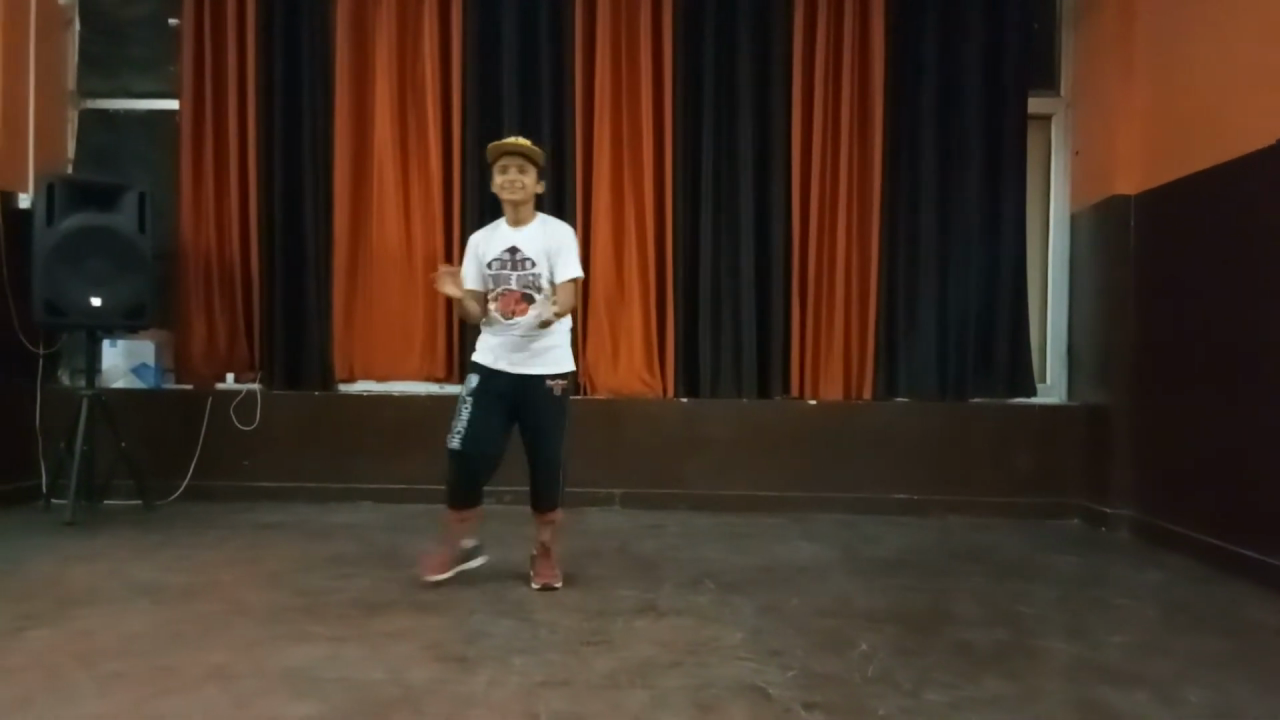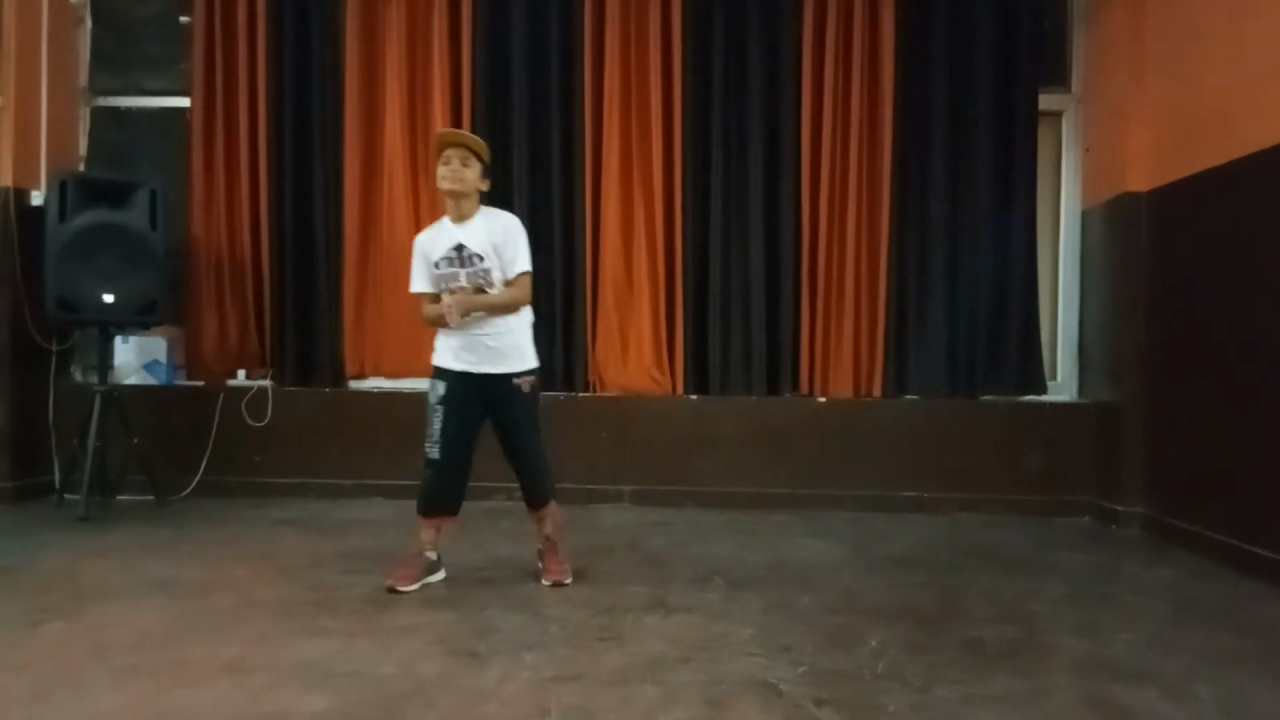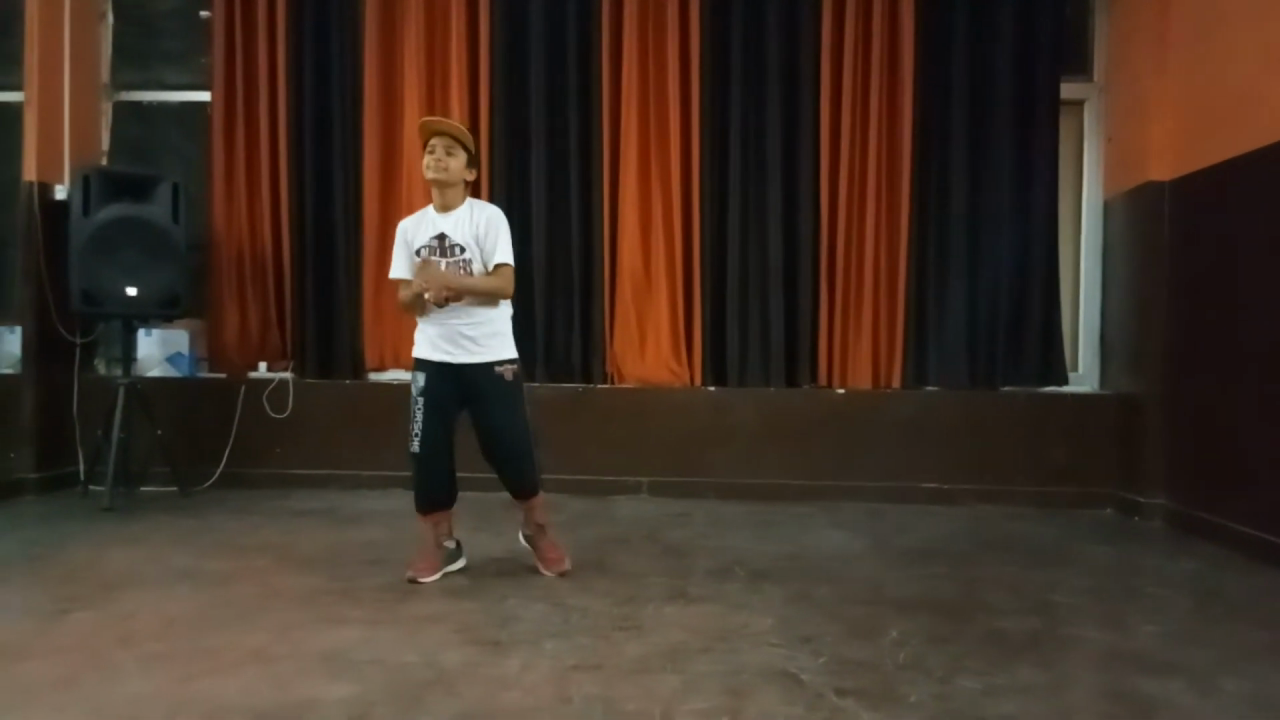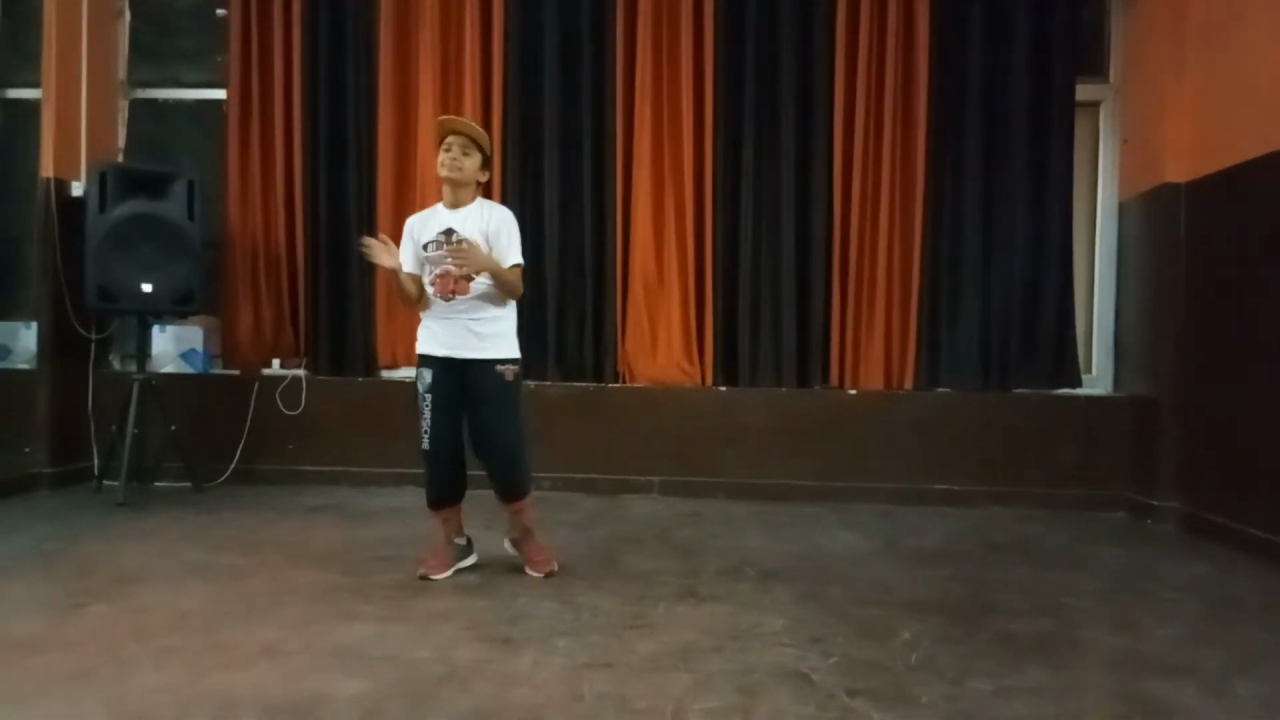
dt=0.3s
person 1, frame 1
left shoulder: (558, 234)
right shoulder: (479, 241)
left elbow: (568, 298)
right elbow: (473, 311)
left wrist: (550, 312)
right wrist: (459, 296)
left hip: (547, 368)
right hip: (490, 364)
left knee: (546, 464)
right knee: (467, 453)
left ankle: (544, 552)
right ankle: (461, 543)
person 1, frame 2
left shoulder: (506, 226)
right shoulder: (426, 240)
left elbow: (521, 293)
right elbow: (426, 310)
left wrist: (473, 302)
right wrist: (445, 310)
left hip: (512, 365)
right hip: (455, 366)
left knee: (529, 459)
right knee: (442, 460)
left ankle: (550, 546)
right ankle: (427, 554)
person 1, frame 3
left shoulder: (489, 218)
right shoulder: (409, 228)
left elbow: (503, 287)
right elbow: (405, 302)
left wrist: (451, 280)
right wrist: (419, 291)
left hip: (492, 356)
right hip: (433, 356)
left knee: (510, 447)
right knee: (428, 452)
left ankle: (538, 530)
right ankle: (441, 543)
person 1, frame 4
left shoulder: (499, 218)
right shoulder: (417, 224)
left elbow: (513, 289)
right elbow: (414, 299)
left wrist: (488, 266)
right wrist: (397, 272)
left hip: (492, 353)
right hip: (437, 353)
left knee: (502, 447)
right knee: (439, 450)
left ankle: (524, 534)
right ankle: (454, 541)
